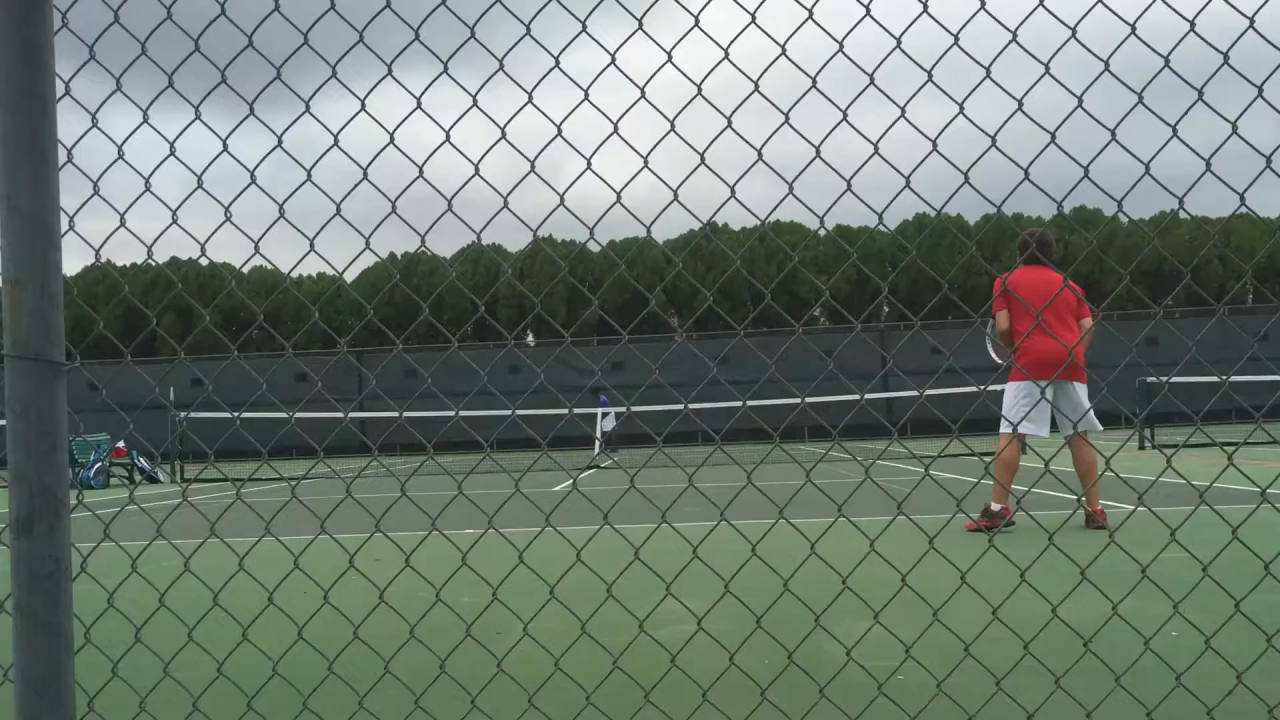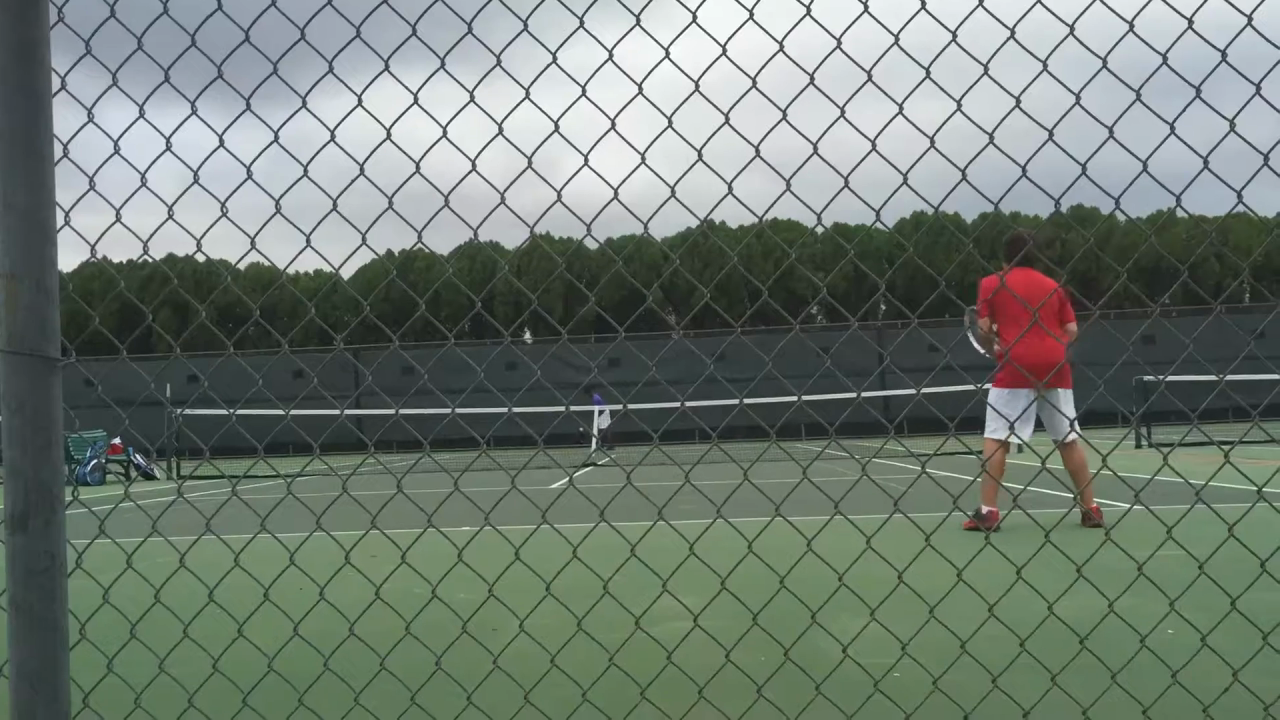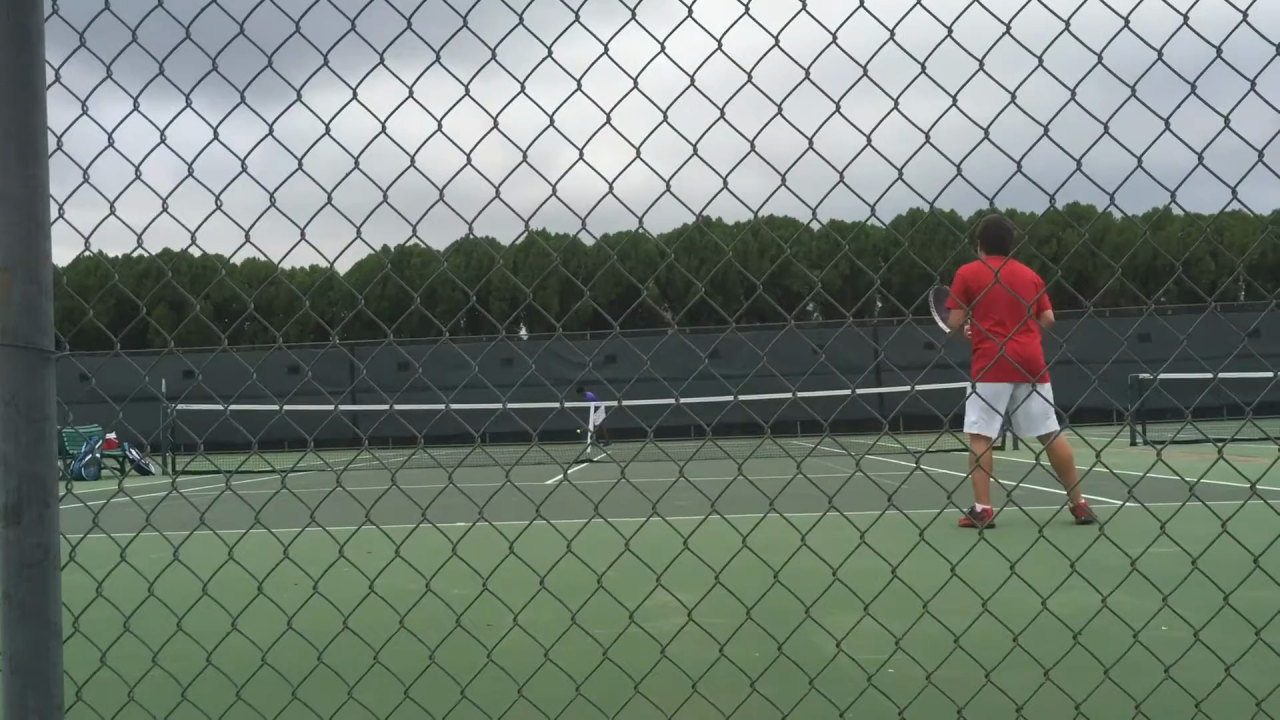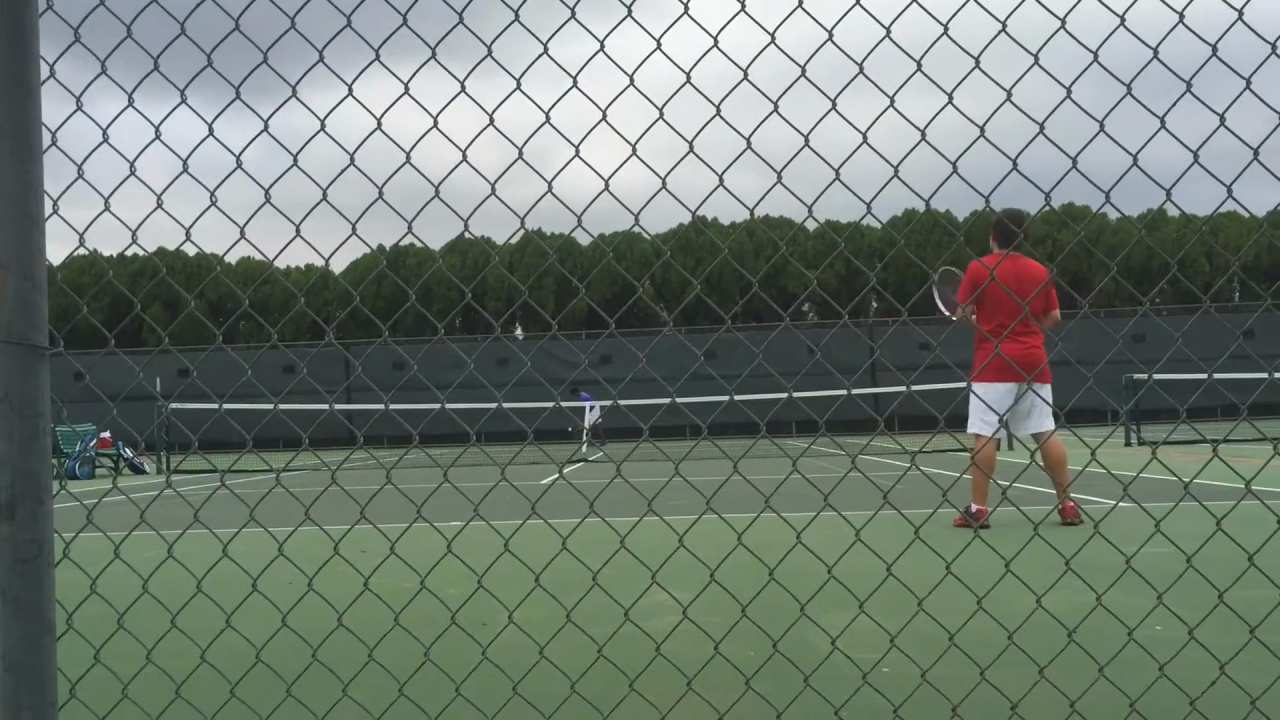
dt=0.3s
person 1, frame 1
left shoulder: (1006, 281)
right shoulder: (1068, 284)
left elbow: (1002, 327)
right elbow: (1088, 326)
left hip: (1030, 362)
right hip: (1069, 362)
left knee: (1011, 433)
right knee: (1079, 434)
left ankle: (999, 508)
right ankle: (1095, 510)
person 1, frame 2
left shoulder: (991, 283)
right shoulder: (1053, 285)
left elbow: (984, 330)
right elbow: (1072, 331)
left wrist: (996, 348)
left hip: (1016, 367)
right hip: (1055, 365)
left knee: (996, 438)
right knee: (1068, 439)
left ankle: (988, 512)
right ankle: (1090, 508)
person 1, frame 3
left shoulder: (967, 273)
right shoulder: (1030, 275)
left elbow: (955, 322)
right elbow: (1048, 318)
left wrist: (968, 331)
left hip: (992, 363)
right hip: (1032, 361)
left knee: (981, 436)
right knee: (1050, 433)
left ankle: (983, 509)
right ankle: (1078, 502)
person 1, frame 4
left shoulder: (978, 268)
right shoulder: (1041, 271)
left elbow: (963, 314)
right elbow: (1054, 316)
left hip: (994, 362)
right hip: (1033, 360)
left knee: (984, 435)
right knee: (1045, 432)
left ankle: (978, 509)
right ankle: (1067, 505)
